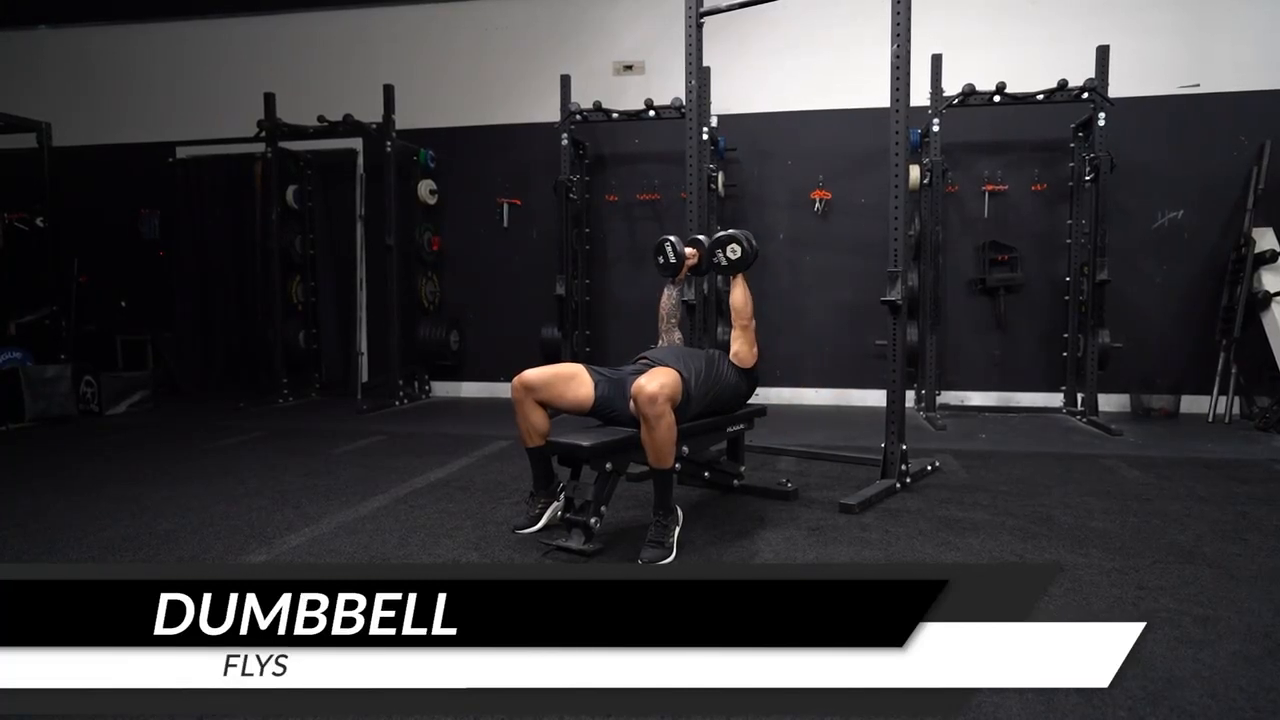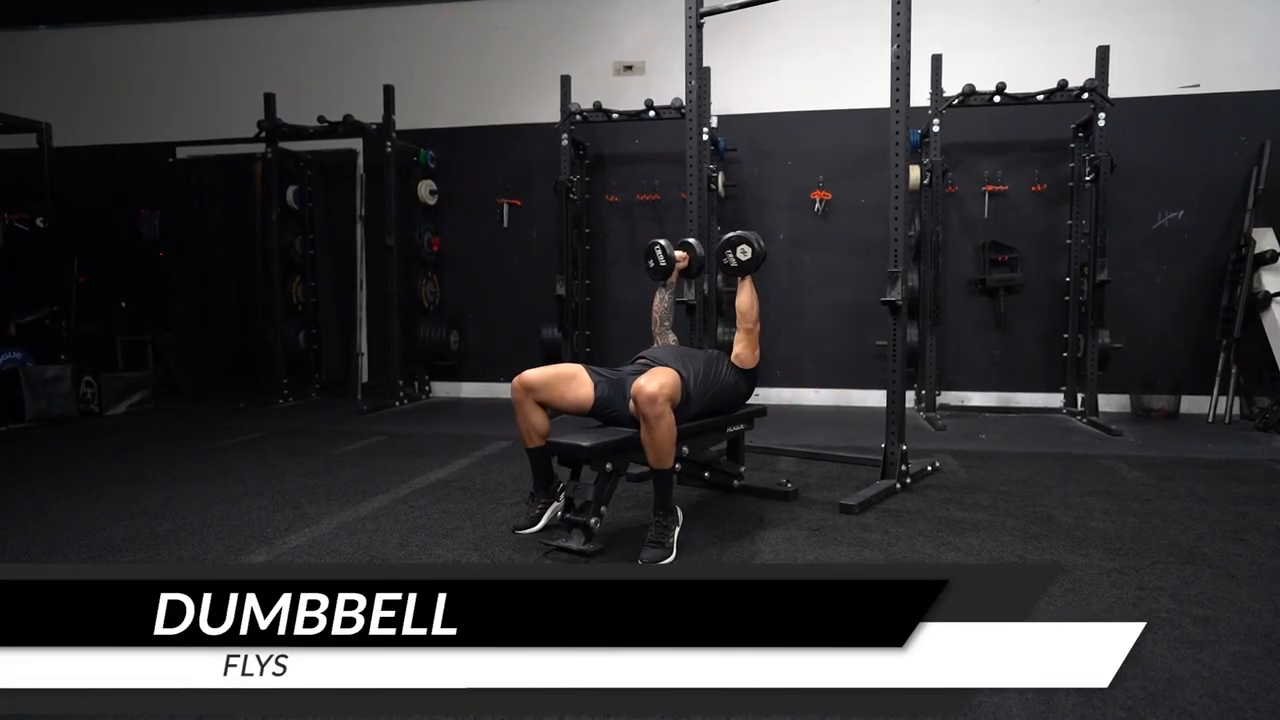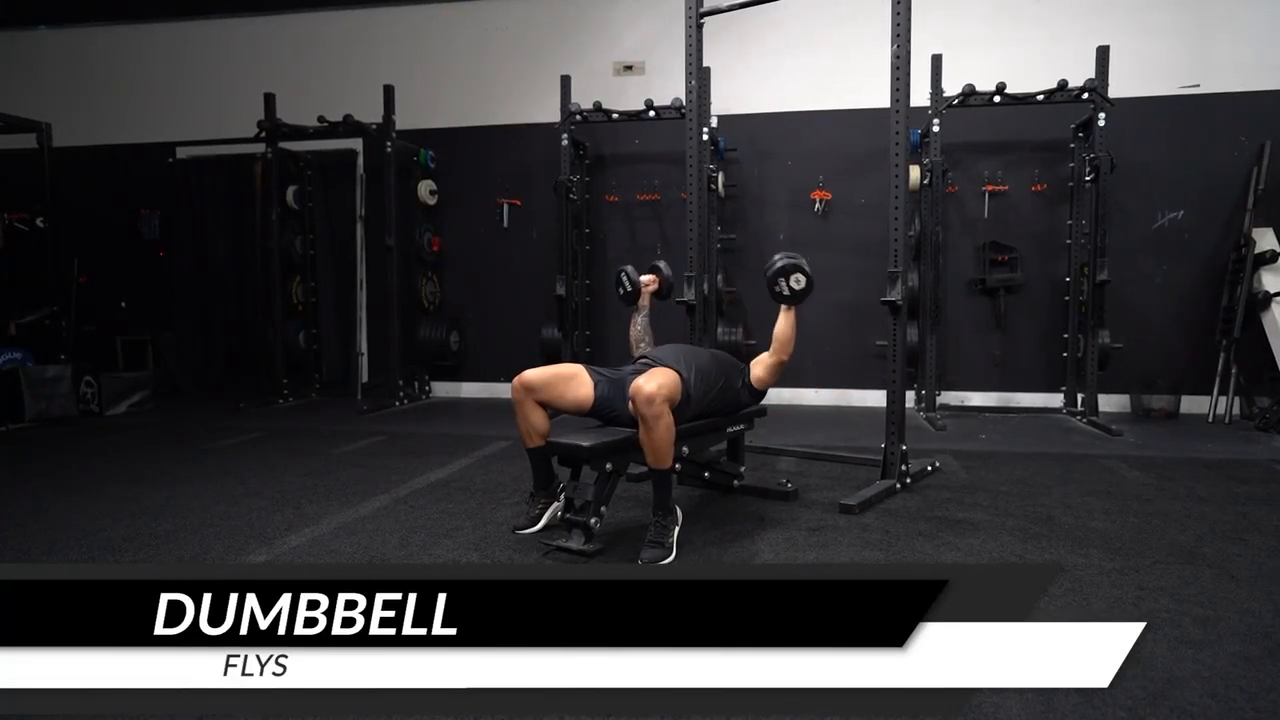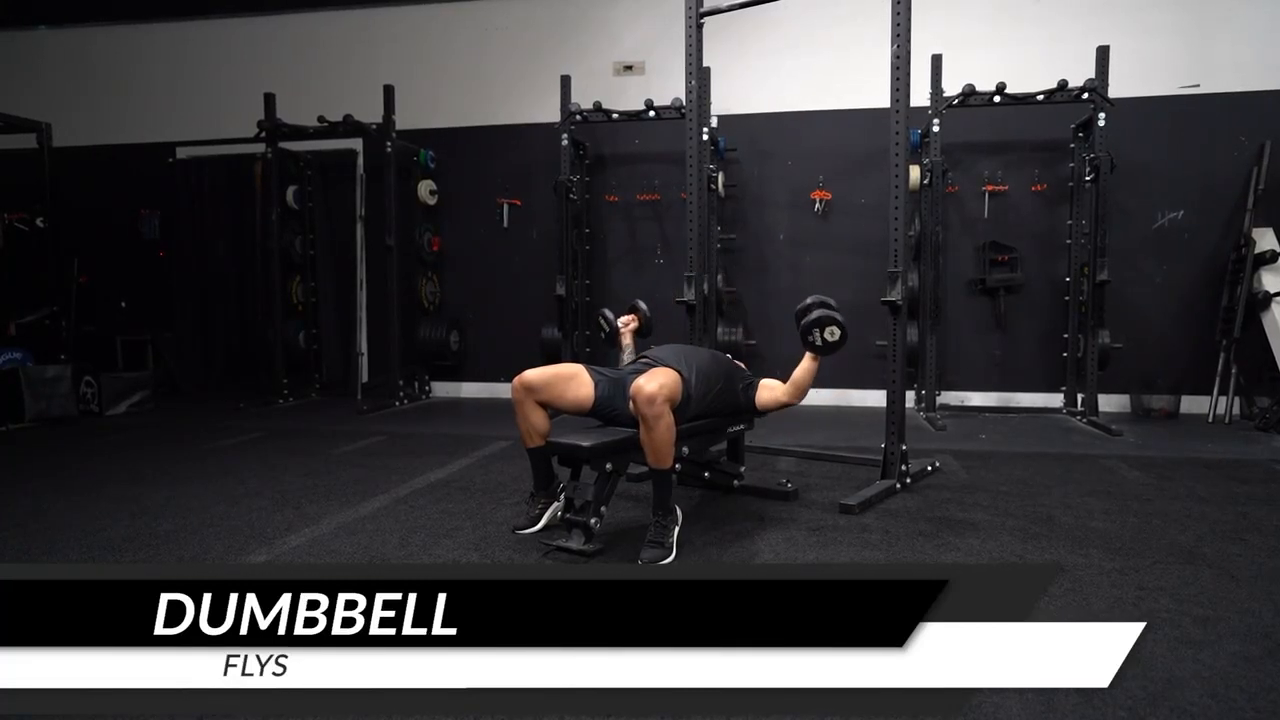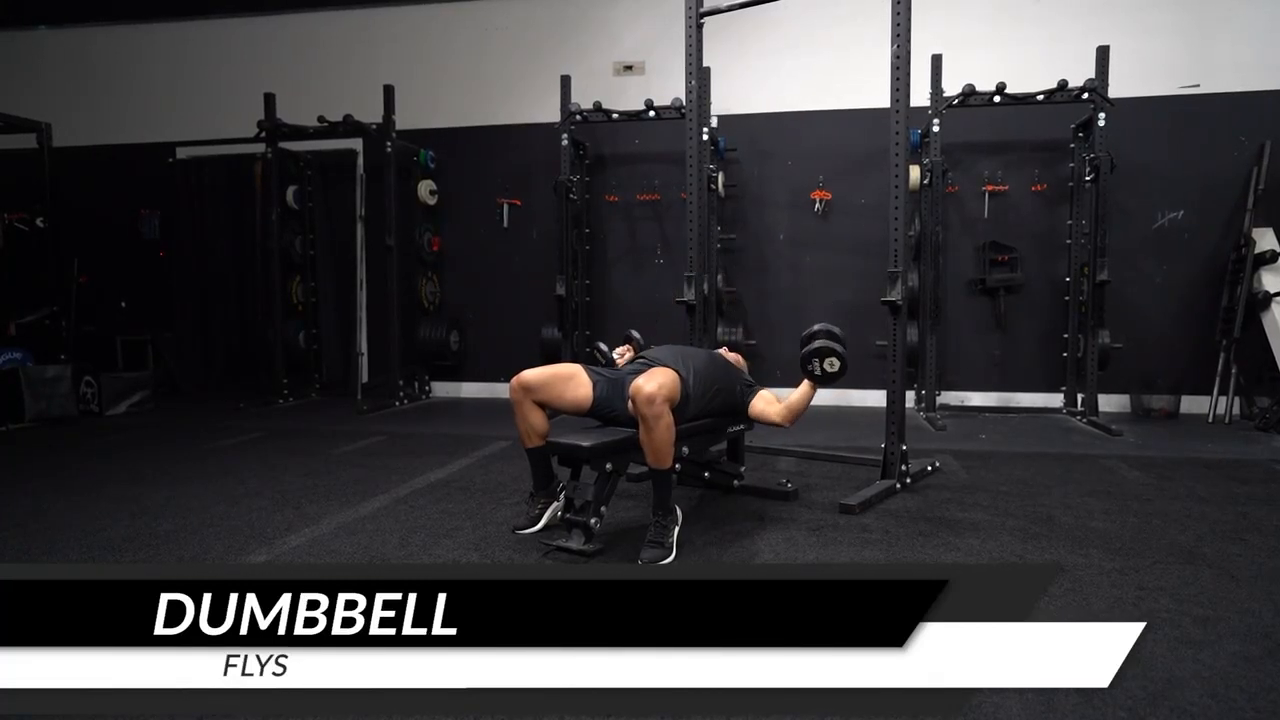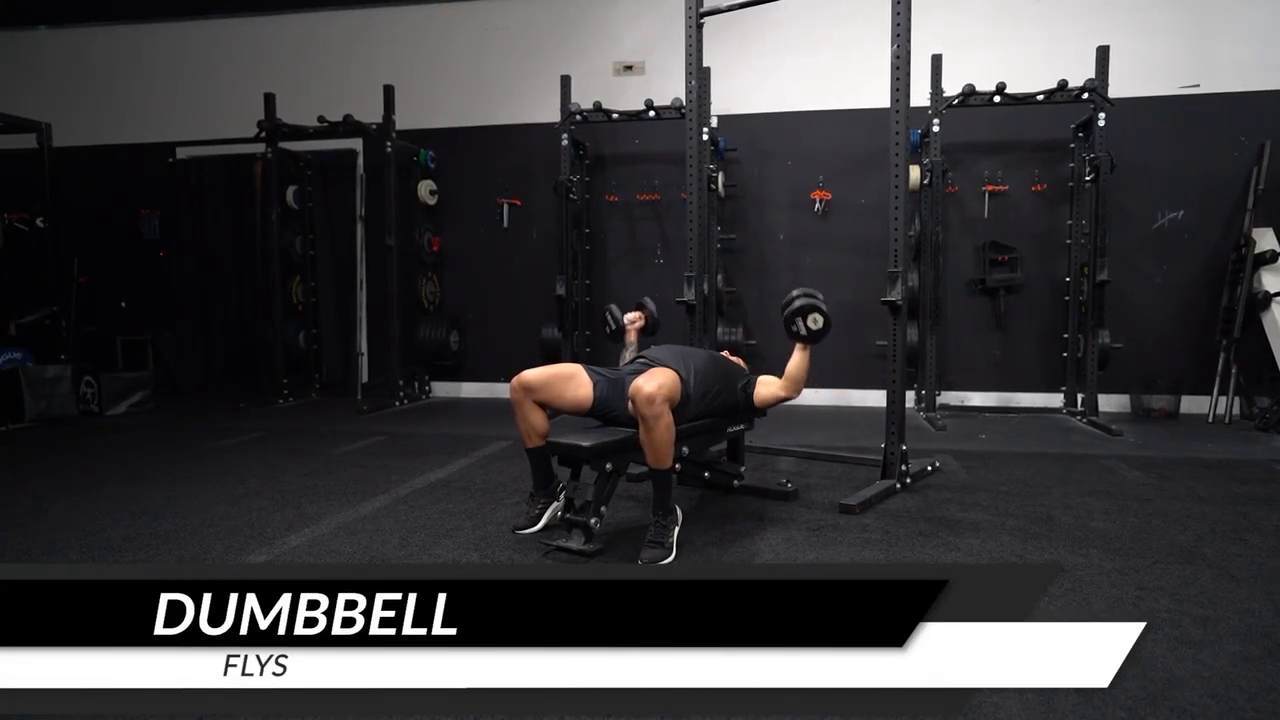
dt=0.4s
person 1, frame 1
left shoulder: (738, 378)
right shoulder: (694, 360)
left elbow: (743, 324)
right elbow: (669, 324)
left wrist: (736, 273)
right wrist: (678, 274)
left hip: (656, 392)
right hip: (625, 379)
left knee: (649, 393)
right knee: (525, 385)
left ankle: (666, 516)
right ankle: (547, 493)
person 1, frame 2
left shoulder: (737, 379)
right shoulder: (695, 360)
left elbow: (748, 329)
right elbow: (661, 327)
left wrist: (744, 276)
right wrist: (671, 276)
left hip: (655, 391)
right hip: (624, 379)
left knee: (649, 393)
right knee: (525, 385)
left ankle: (665, 517)
right ankle: (547, 492)
person 1, frame 3
left shoulder: (742, 382)
right shoulder: (703, 359)
left elbow: (778, 357)
right elbow: (641, 348)
left wrist: (787, 304)
right wrist: (644, 299)
left hip: (652, 393)
right hip: (624, 381)
left knee: (647, 394)
right knee: (525, 385)
left ankle: (665, 516)
right ankle: (548, 493)
person 1, frame 4
left shoulder: (742, 385)
left elbow: (789, 395)
left wrist: (814, 352)
right wrist: (627, 337)
left hip: (654, 393)
right hip: (624, 381)
left knee: (649, 393)
right knee: (525, 385)
left ankle: (665, 517)
right ankle: (547, 494)
person 1, frame 5
left shoulder: (740, 385)
left elbow: (783, 415)
left wrist: (813, 377)
right wrist: (625, 361)
left hip: (653, 393)
right hip: (626, 378)
left knee: (649, 394)
right knee: (524, 385)
left ankle: (665, 517)
right ankle: (546, 493)
person 1, frame 6
left shoulder: (741, 383)
left elbow: (787, 388)
left wrist: (802, 343)
right wrist: (631, 335)
left hip: (651, 393)
right hip: (628, 377)
left knee: (647, 392)
right knee: (524, 385)
left ankle: (665, 515)
right ankle: (546, 493)
